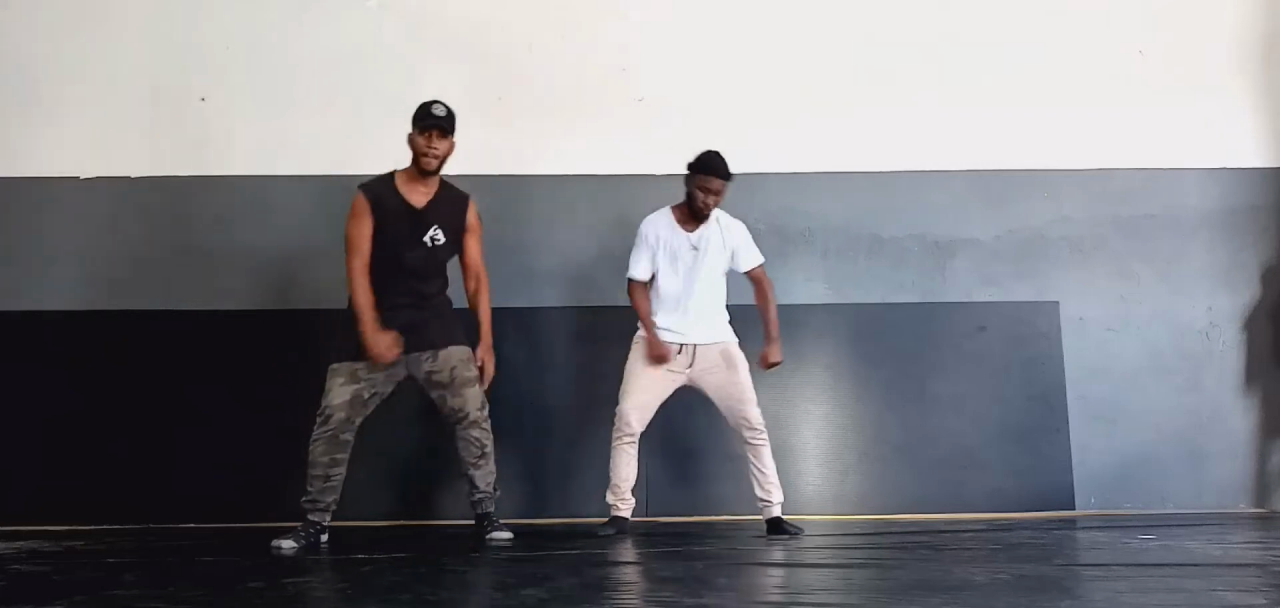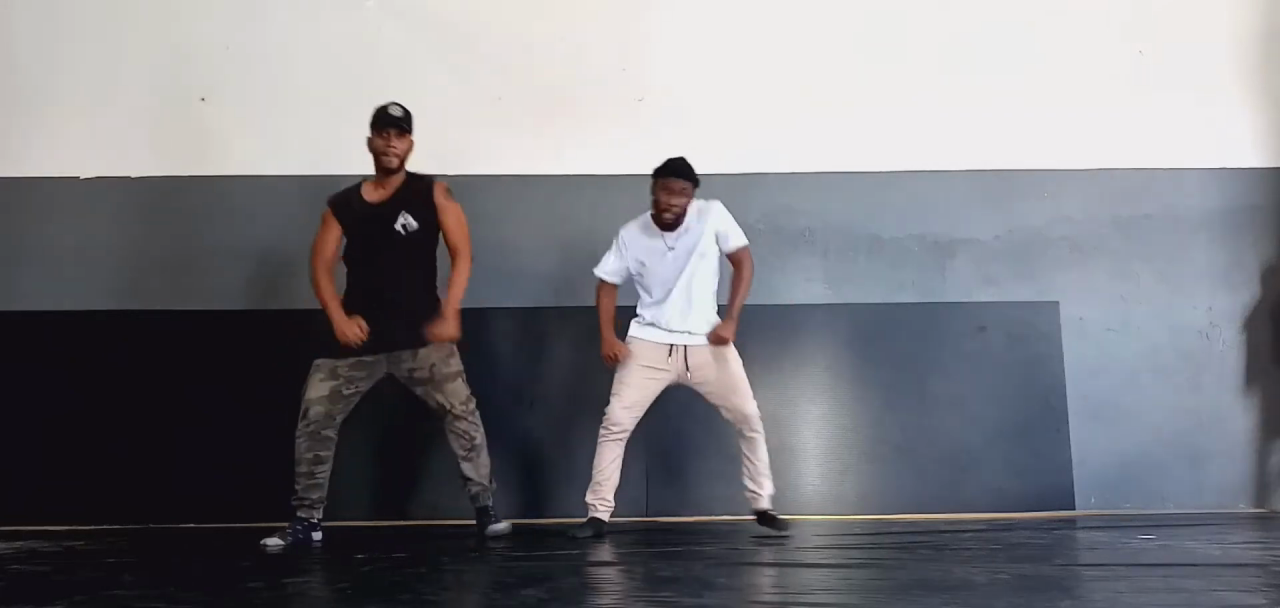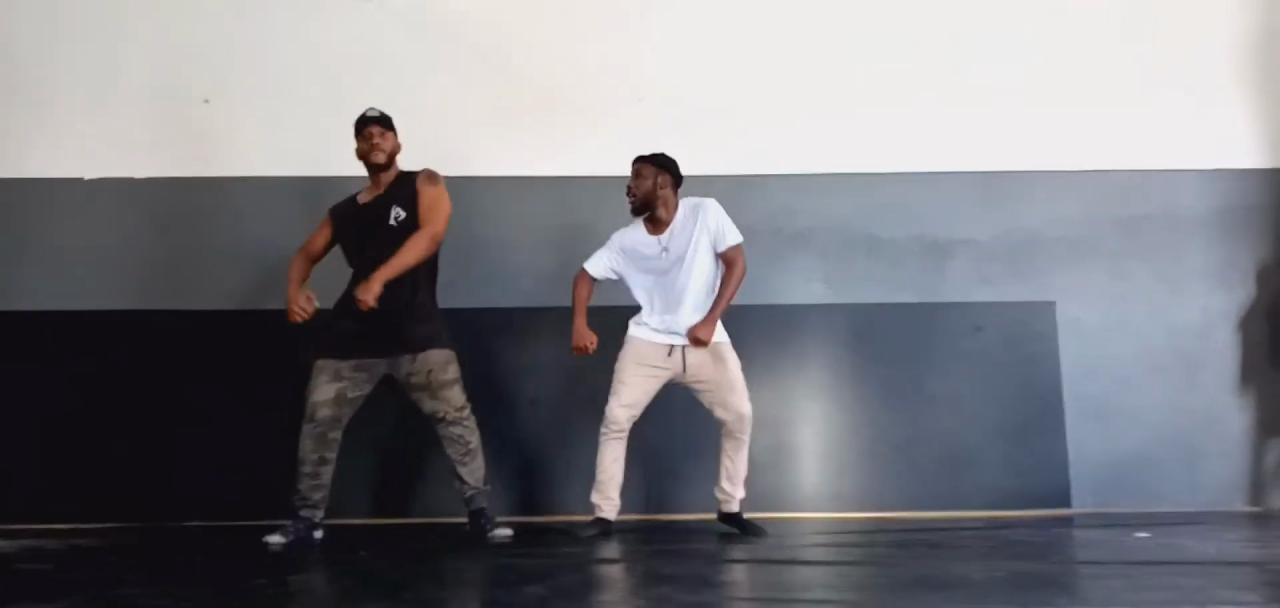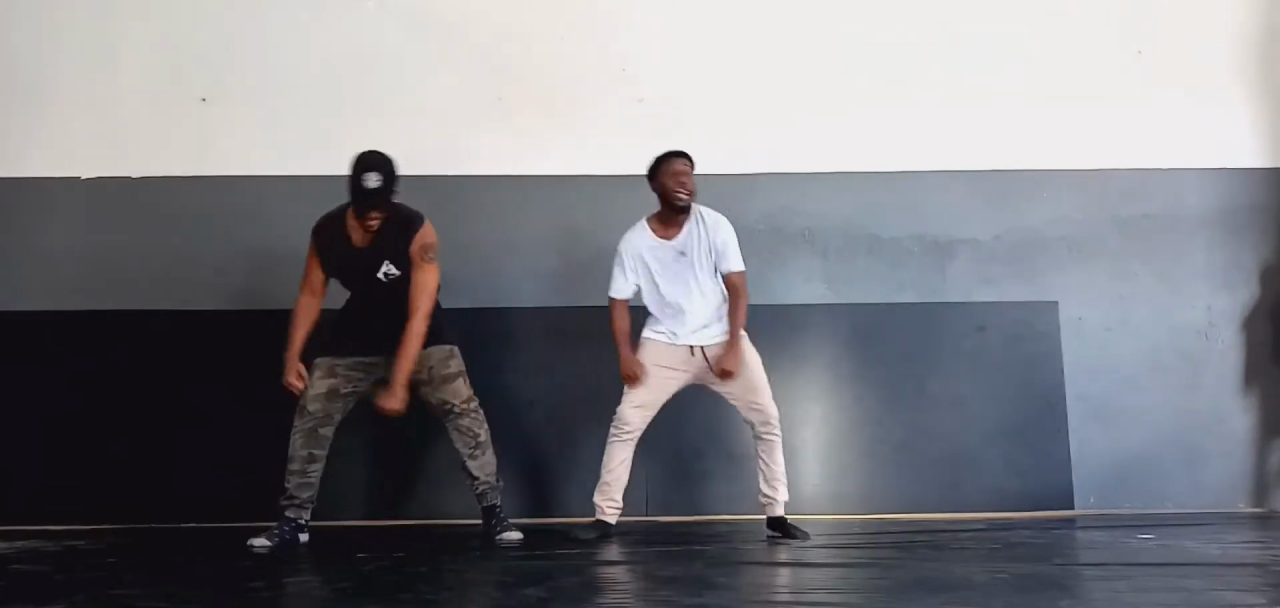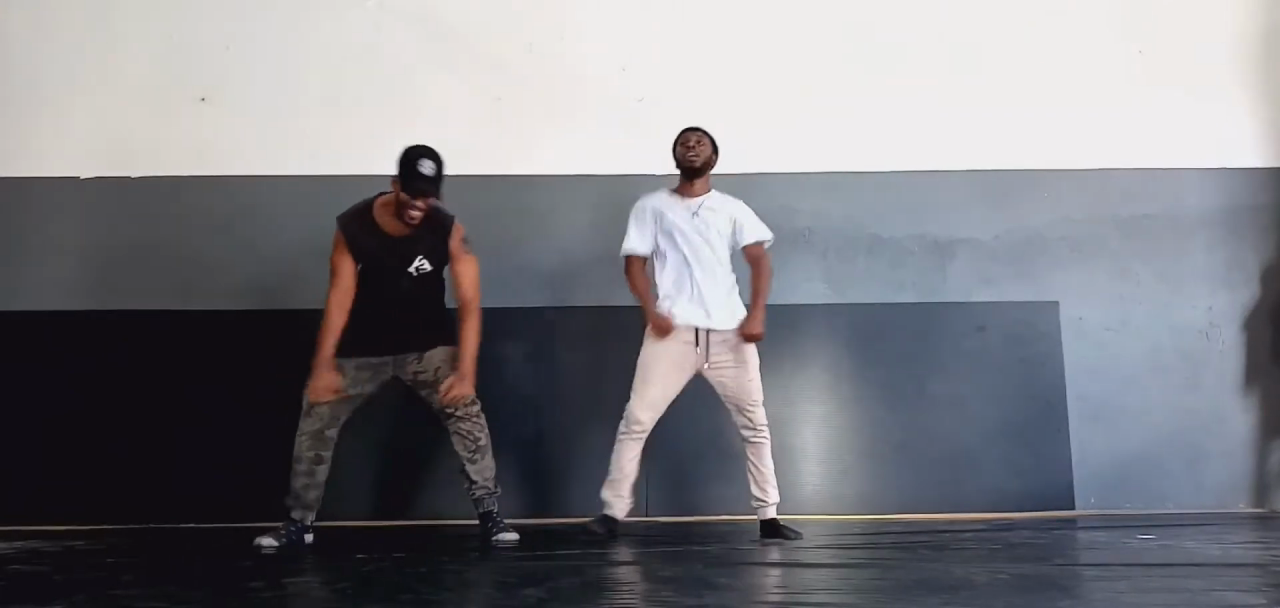
dt=1s
person 1, frame 1
left shoulder: (462, 207)
right shoulder: (371, 195)
left elbow: (476, 278)
right elbow: (357, 267)
left wrist: (486, 341)
right wrist: (370, 331)
left hip: (437, 329)
right hip: (377, 331)
left knee: (474, 415)
right knee: (333, 422)
left ankle: (486, 513)
right ankle: (315, 523)
person 1, frame 2
left shoulder: (432, 192)
right shoulder: (343, 204)
left elbow: (462, 254)
right elbow: (321, 266)
left wrist: (450, 313)
right wrist: (338, 317)
left hip: (420, 330)
right hip: (362, 331)
left knee: (461, 410)
right knee: (315, 417)
left ankle: (485, 508)
right ankle: (306, 521)
person 1, frame 3
left shoulder: (425, 184)
right shoulder: (343, 212)
left elbow: (431, 234)
right elbow: (307, 253)
left wrist: (378, 279)
right wrist: (295, 288)
left hip: (417, 332)
right hip: (354, 334)
left knee: (454, 416)
right knee: (320, 419)
left ankle: (479, 511)
right ankle: (308, 519)
person 1, frame 4
left shoulder: (416, 231)
right shoulder: (327, 231)
left elbow: (420, 313)
right elbow: (311, 296)
left wrist: (398, 385)
right wrist: (292, 357)
left hip: (419, 338)
right hip: (354, 339)
left knee: (464, 411)
right knee: (310, 415)
left ankle: (492, 511)
right ankle: (294, 521)
person 1, frame 5
left shoulder: (447, 230)
right shoulder: (354, 224)
left elbow: (470, 304)
right elbow: (340, 296)
left wrist: (464, 372)
right wrist: (323, 365)
left hip: (428, 342)
right hip: (365, 341)
left knee: (467, 413)
right knee: (316, 416)
left ankle: (489, 514)
right ankle: (299, 523)
person 2, frame 1
left shoulder: (731, 230)
right shoulder: (654, 226)
left elbow: (760, 281)
right elbow: (637, 285)
left wrist: (773, 339)
right wrist: (650, 337)
left hip: (715, 345)
right hip: (662, 343)
left knee: (752, 425)
right knee: (627, 421)
left ankle: (773, 514)
right ankle: (620, 513)
person 2, frame 2
left shoulder: (712, 215)
right shoulder: (632, 234)
left elbow: (743, 262)
right elbow: (607, 282)
left wrist: (730, 321)
right wrist: (607, 336)
left hip: (707, 342)
right hip: (651, 343)
left knee: (748, 416)
right knee: (616, 421)
left ankle: (761, 505)
right ankle: (598, 514)
person 2, frame 3
left shoulder: (705, 212)
right shoulder: (626, 239)
left elbow: (736, 264)
right elbow: (586, 274)
left wrist: (710, 320)
right wrist: (579, 324)
left hip: (702, 340)
right hip: (648, 342)
left knee: (739, 416)
right knee: (615, 421)
left ankle: (730, 507)
right ankle: (604, 513)
person 2, frame 4
left shoulder: (714, 225)
right shoulder: (634, 242)
left elbow: (737, 289)
right elbow: (618, 301)
left wrist: (733, 348)
right wrist: (625, 354)
left hip: (720, 342)
right hip: (664, 345)
left knee: (766, 418)
right knee: (625, 422)
left ankle: (776, 513)
right ankle: (605, 515)
person 2, frame 5
left shoulder: (731, 207)
right shoulder: (651, 206)
left elbow: (759, 260)
right elbow: (634, 261)
left wrist: (756, 313)
right wrist: (651, 311)
left hip: (726, 331)
right hip: (671, 330)
left knee: (754, 423)
right knee: (636, 418)
left ankle: (767, 515)
right ankle: (614, 510)
